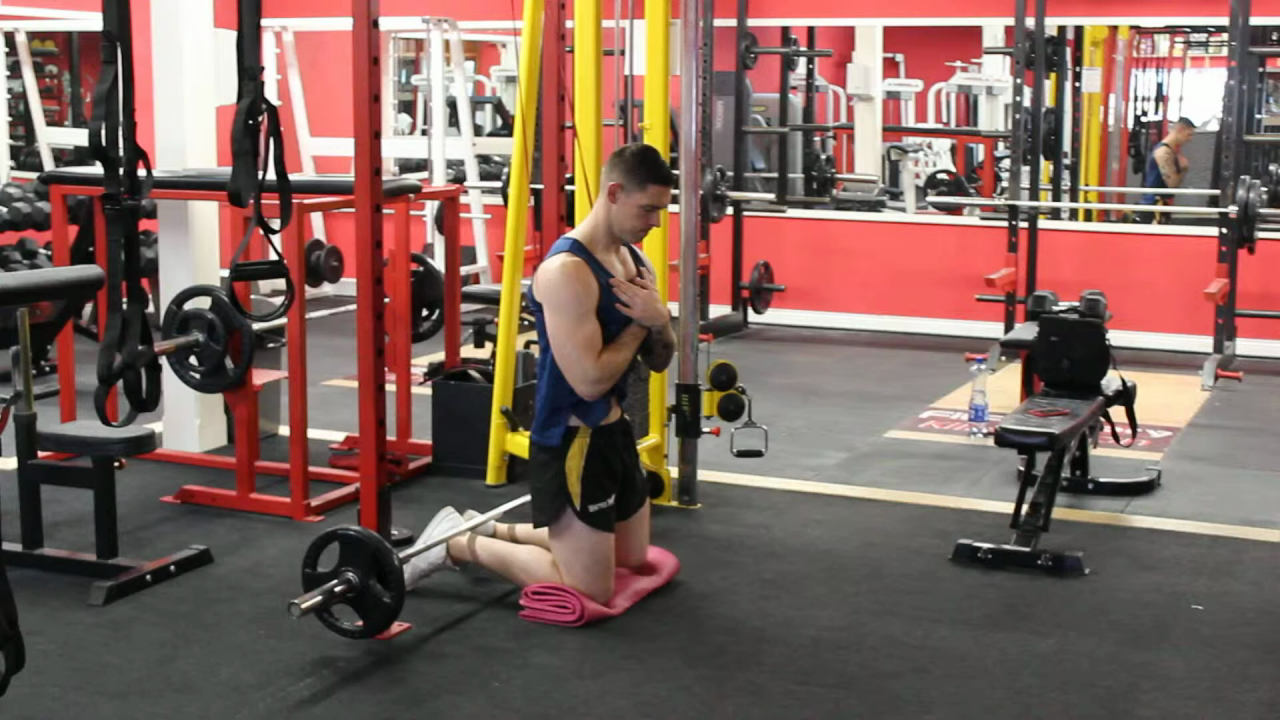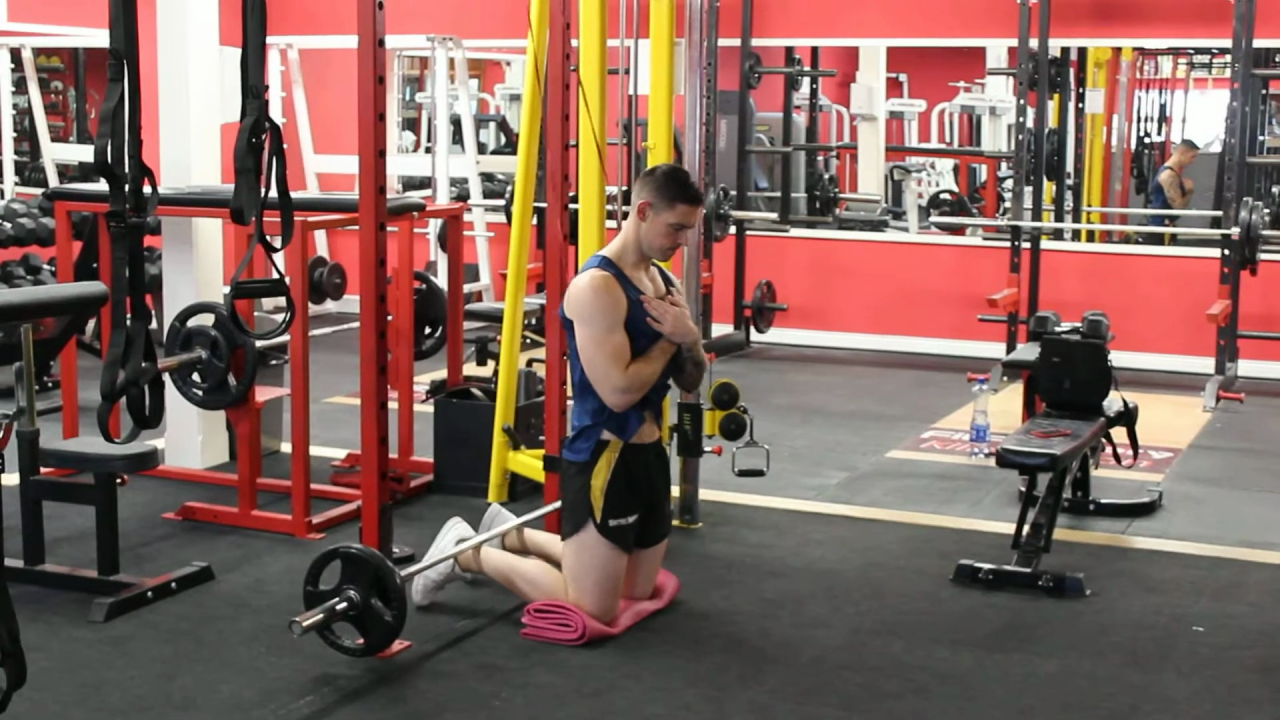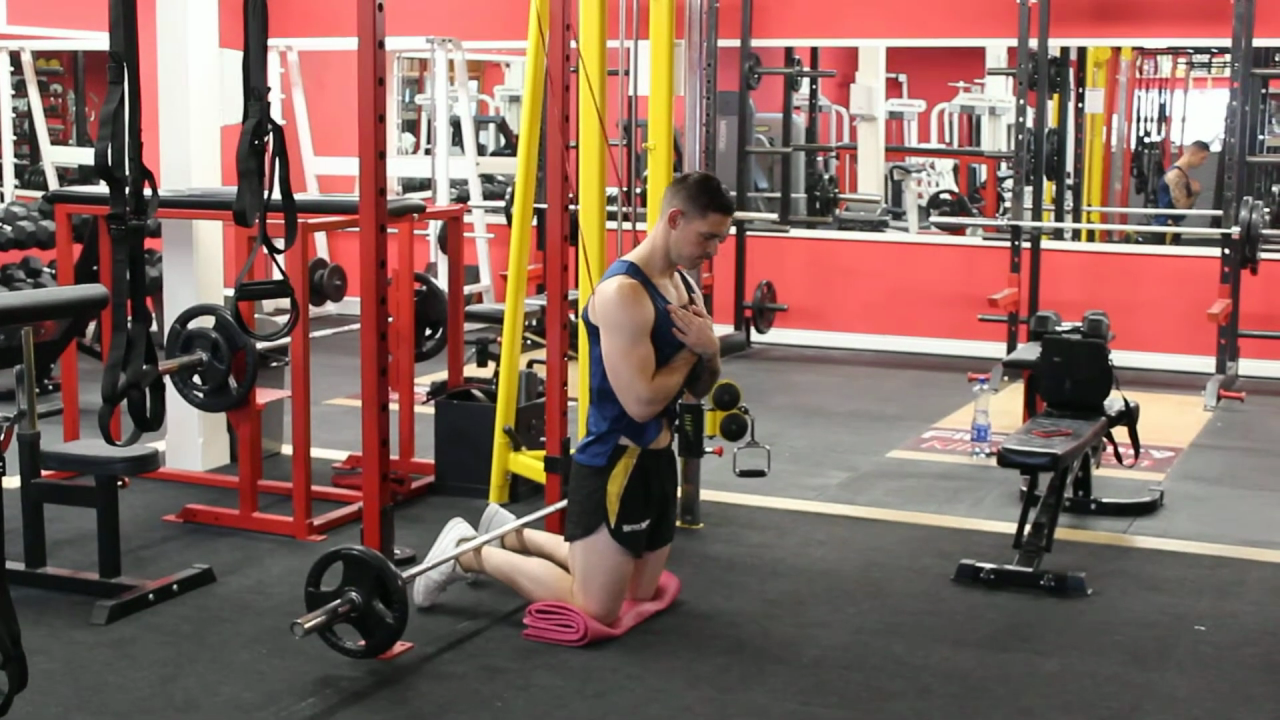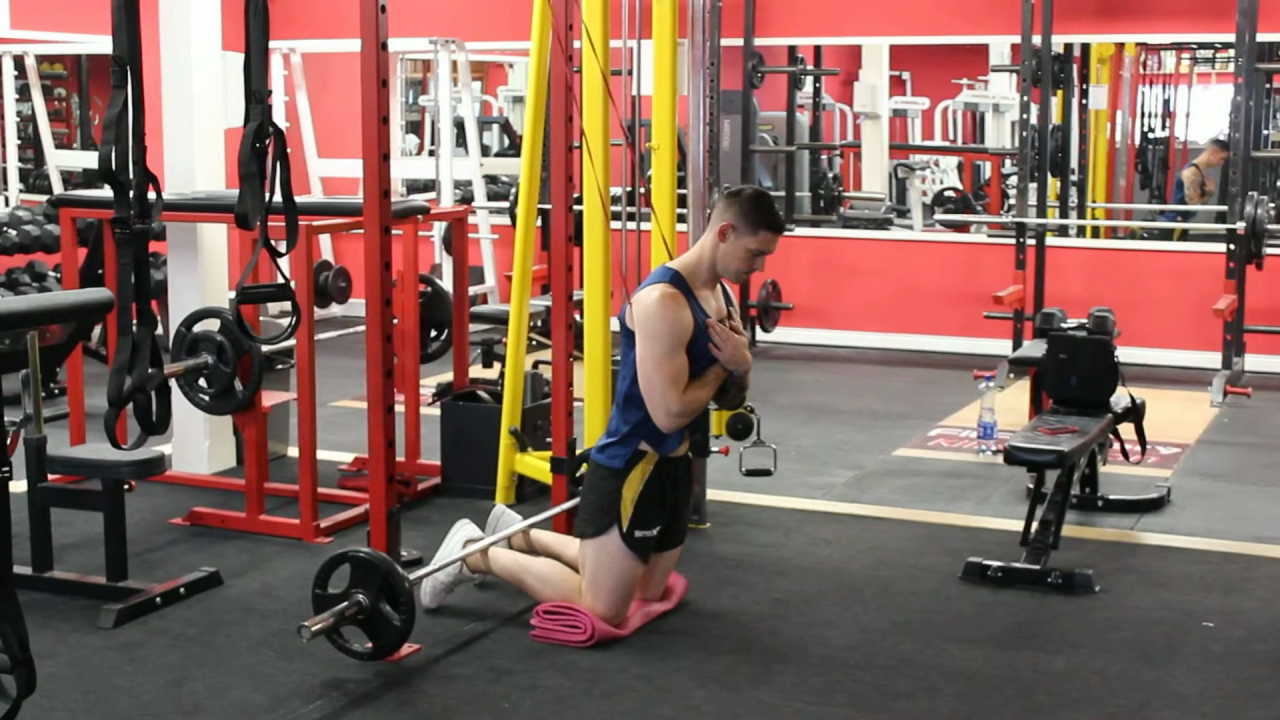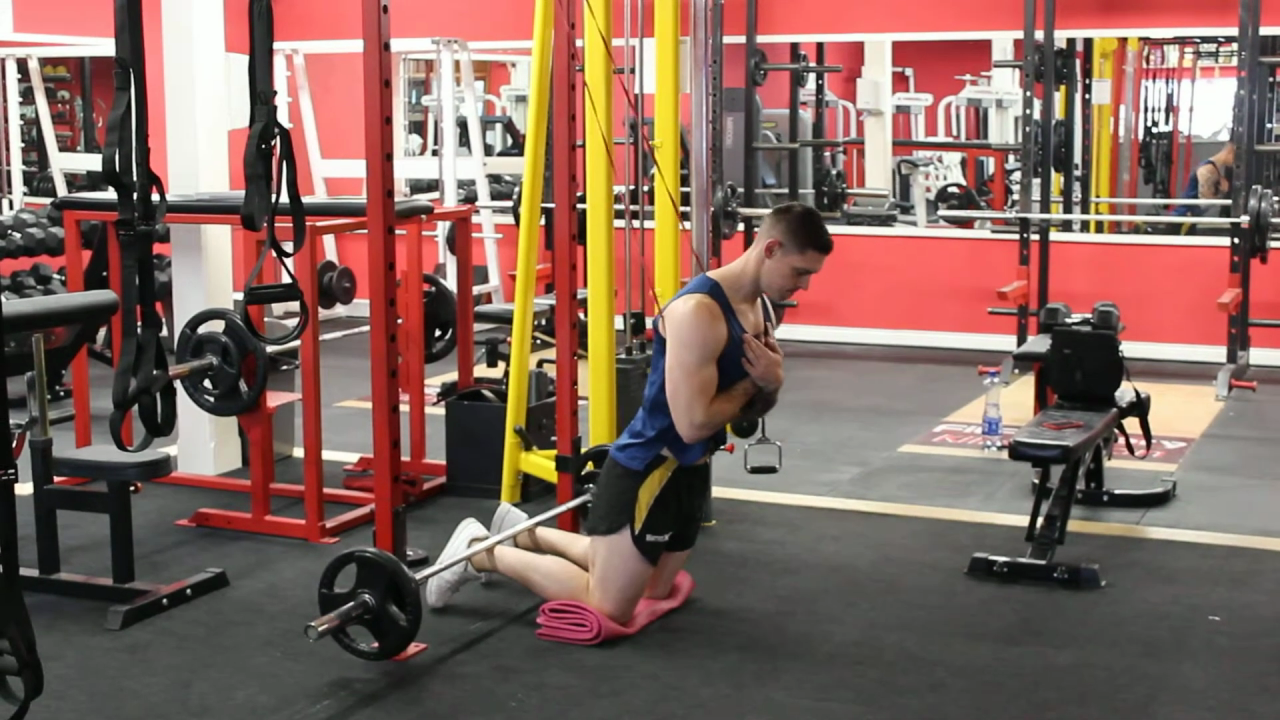
dt=1s
person 1, frame 1
left shoulder: (635, 261)
right shoulder: (566, 271)
left elbow: (659, 360)
right elbow: (588, 380)
left wrist: (659, 320)
right wrist: (641, 322)
left hip: (613, 428)
right hip: (572, 441)
left knee: (632, 559)
right knee: (591, 593)
left ankle: (497, 532)
right ankle: (458, 543)
person 1, frame 2
left shoulder: (666, 282)
right shoulder: (597, 286)
left elbow: (690, 381)
right elbow: (618, 392)
left wrist: (689, 337)
right wrist: (669, 338)
left hip: (647, 451)
right hip: (604, 458)
left knee: (637, 591)
right knee: (593, 611)
left ankle: (511, 535)
right ankle: (466, 552)
person 1, frame 3
left shoulder: (685, 285)
right shoulder: (622, 293)
left elbow: (699, 387)
right elbow: (640, 402)
left wrist: (709, 349)
right wrist: (690, 348)
left hip: (656, 459)
right hip: (616, 464)
left knee: (640, 592)
right knee: (595, 611)
left ankle: (509, 534)
right ankle: (468, 553)
person 1, frame 4
left shoulder: (722, 295)
right shoulder: (663, 301)
left elbow: (728, 397)
right elbow: (669, 413)
left wrist: (741, 365)
right wrist: (722, 363)
left hip: (671, 465)
right hip: (631, 468)
left knee: (647, 592)
right knee: (602, 611)
left ankle: (517, 535)
right ankle: (473, 553)
person 1, frame 5
left shoulder: (759, 306)
right shoulder: (699, 311)
left elbow: (755, 407)
right elbow: (694, 424)
left wrist: (771, 382)
right wrist: (752, 381)
left hip: (688, 471)
right hip: (647, 471)
left knee: (653, 590)
right knee: (607, 609)
left ankle: (524, 533)
right ankle: (481, 552)
